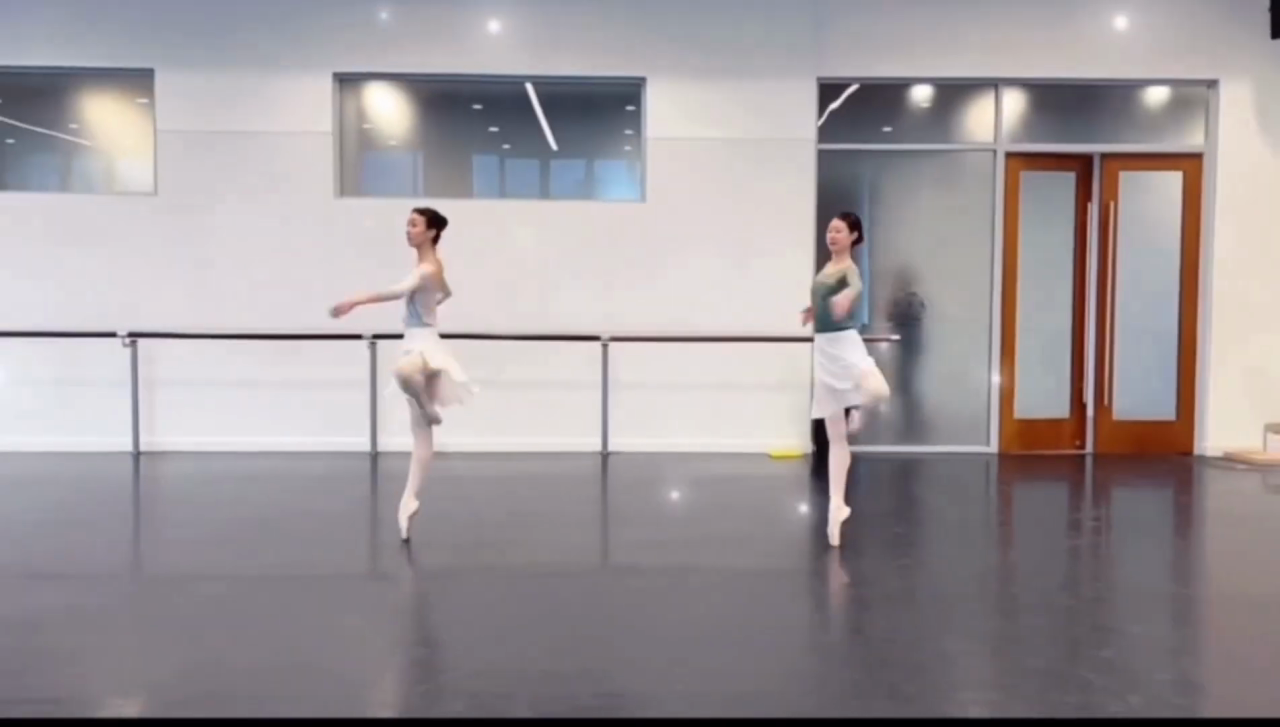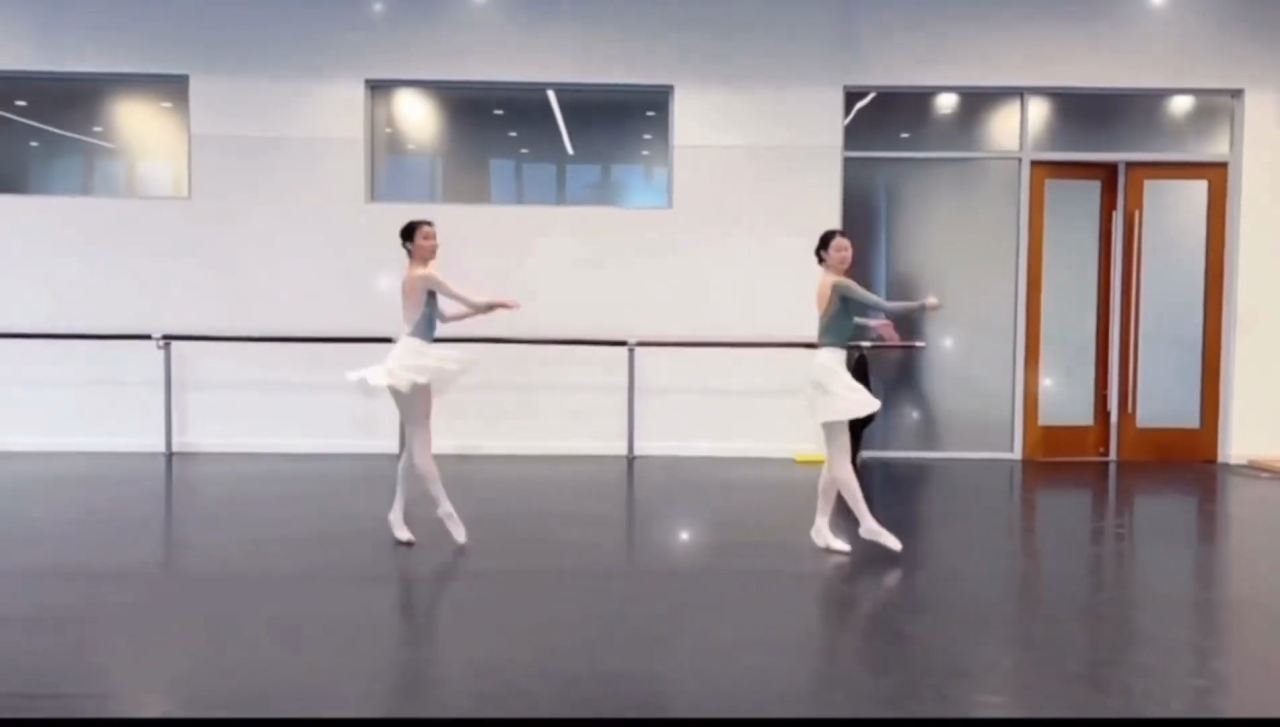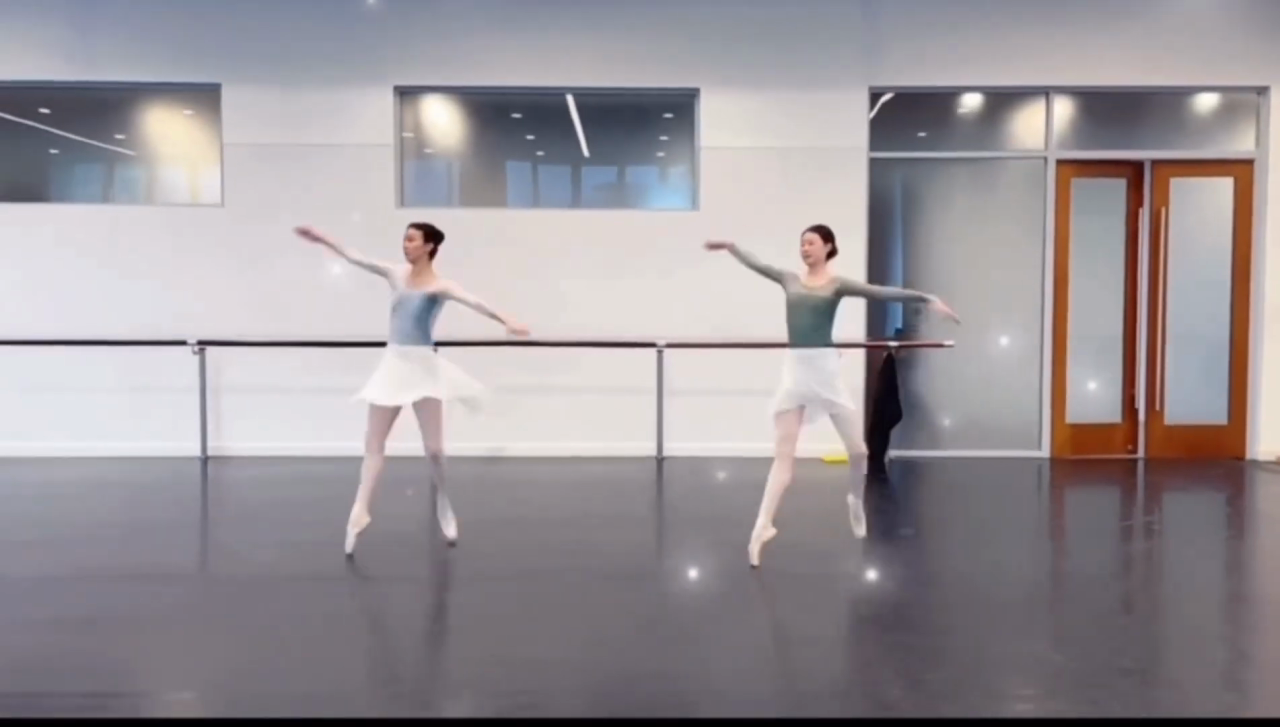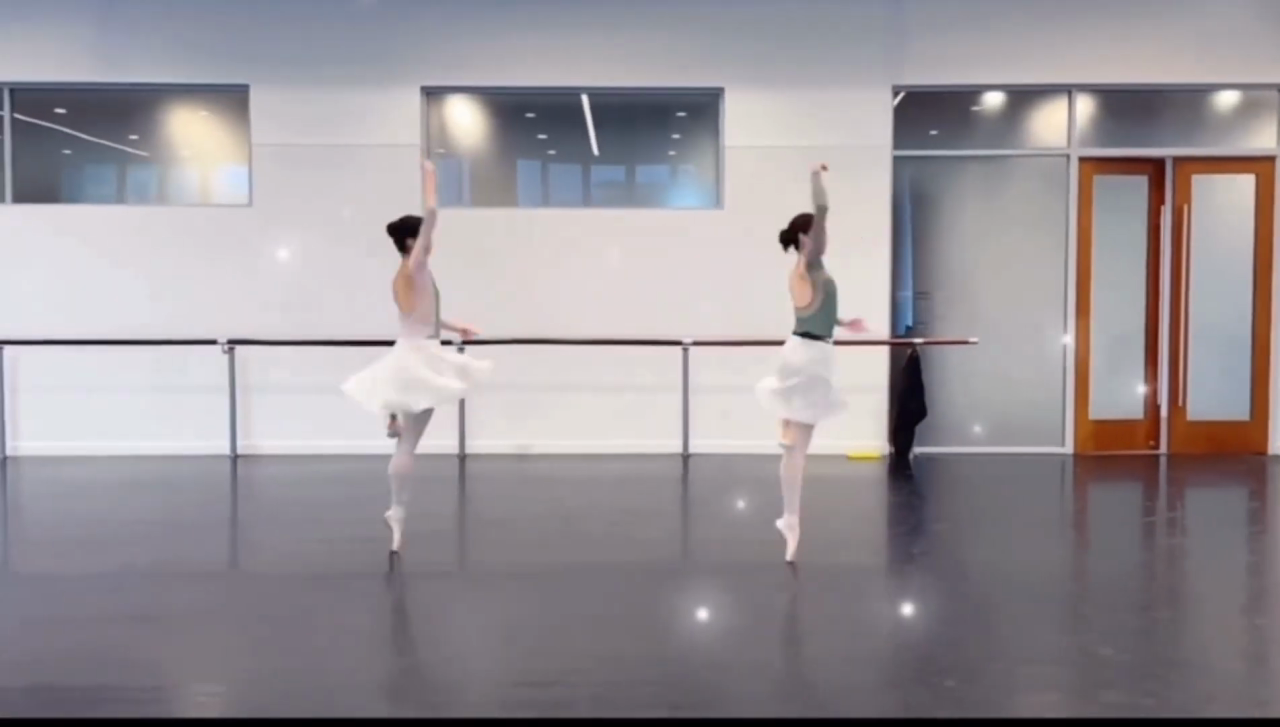
dt=0.4s
person 1, frame 1
left shoulder: (847, 269)
right shoulder: (826, 268)
left elbow: (856, 285)
left wrist: (847, 295)
right wrist: (815, 307)
left hip: (845, 348)
right hip: (823, 353)
left knee: (878, 392)
right knee: (834, 437)
left ankle: (857, 414)
right ankle: (835, 507)
person 1, frame 2
left shoulder: (829, 285)
right shoulder: (841, 284)
right elbow: (885, 307)
left wrist: (869, 323)
right wrist: (925, 303)
left hip: (830, 367)
right hip: (830, 366)
left knee: (837, 455)
right knee: (841, 456)
left ankle: (821, 526)
right ankle: (869, 524)
person 1, frame 3
left shoulder: (837, 282)
right shoulder: (791, 281)
left elbow: (882, 291)
right elbow: (760, 267)
left wrist: (928, 298)
right wrist: (731, 247)
left hip: (825, 367)
right hip: (794, 368)
left knee: (856, 452)
right knee: (783, 455)
left ankle: (856, 500)
right ankle: (762, 526)
person 1, frame 4
left shoulder: (806, 274)
right shoulder: (813, 267)
right elbow: (822, 210)
left wrist: (843, 320)
right wrist: (817, 175)
left hip: (796, 354)
right hip: (814, 356)
right knee: (797, 446)
right ankle: (791, 520)
person 2, frame 1
left shoulder: (428, 269)
right shoulder: (432, 268)
left elbow: (399, 291)
right elbow: (445, 292)
left wrist: (355, 301)
left hip: (423, 344)
right hip: (421, 344)
left knee: (405, 374)
right knee: (420, 434)
left ankle: (426, 411)
right ankle: (410, 499)
person 2, frame 2
left shoulder: (420, 278)
right shoulder: (427, 275)
left elbow: (447, 315)
right elbow: (472, 302)
left wrist: (486, 307)
right wrist: (493, 303)
left hip: (421, 365)
right hip: (407, 363)
left knee: (416, 445)
right knee: (419, 444)
left ankle: (398, 514)
right ankle: (445, 509)
person 2, frame 3
left shoulder: (440, 285)
right shoulder: (401, 275)
left elbow: (473, 300)
right elbow: (359, 260)
left wrist: (506, 320)
right wrist: (324, 240)
left hip: (421, 368)
right hip: (393, 367)
left knee: (434, 450)
right knee: (373, 447)
left ankle: (443, 505)
right ankle: (359, 513)
person 2, frame 4
left shoulder: (404, 276)
right shoulder: (417, 267)
right elbow: (432, 213)
left wrist: (454, 327)
right wrist: (430, 174)
left hip: (407, 360)
right hip: (420, 359)
right knee: (408, 447)
right ankle: (397, 513)
